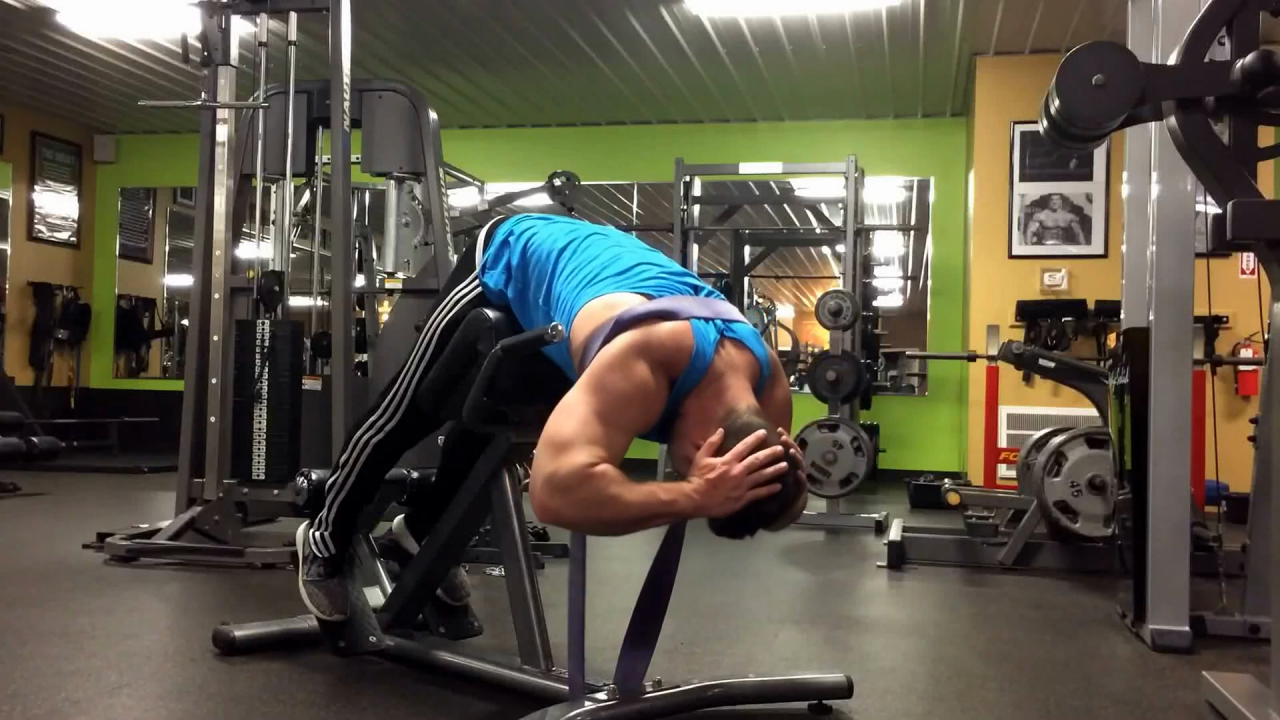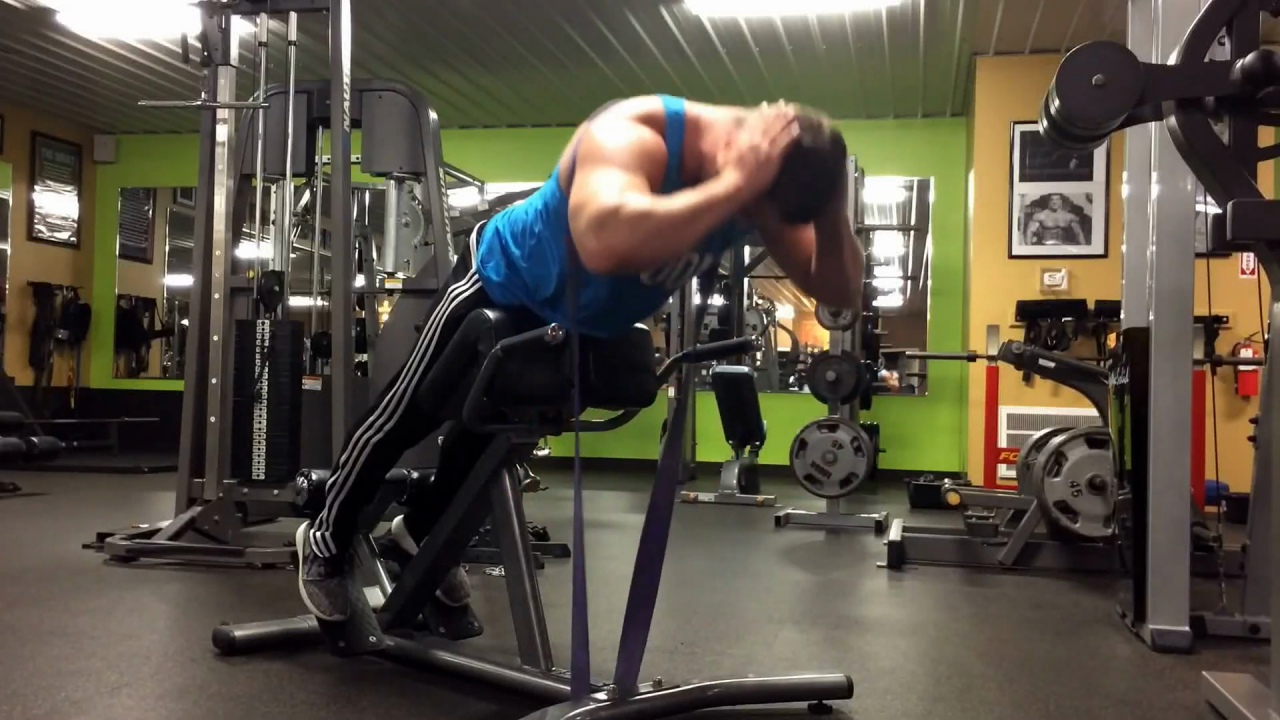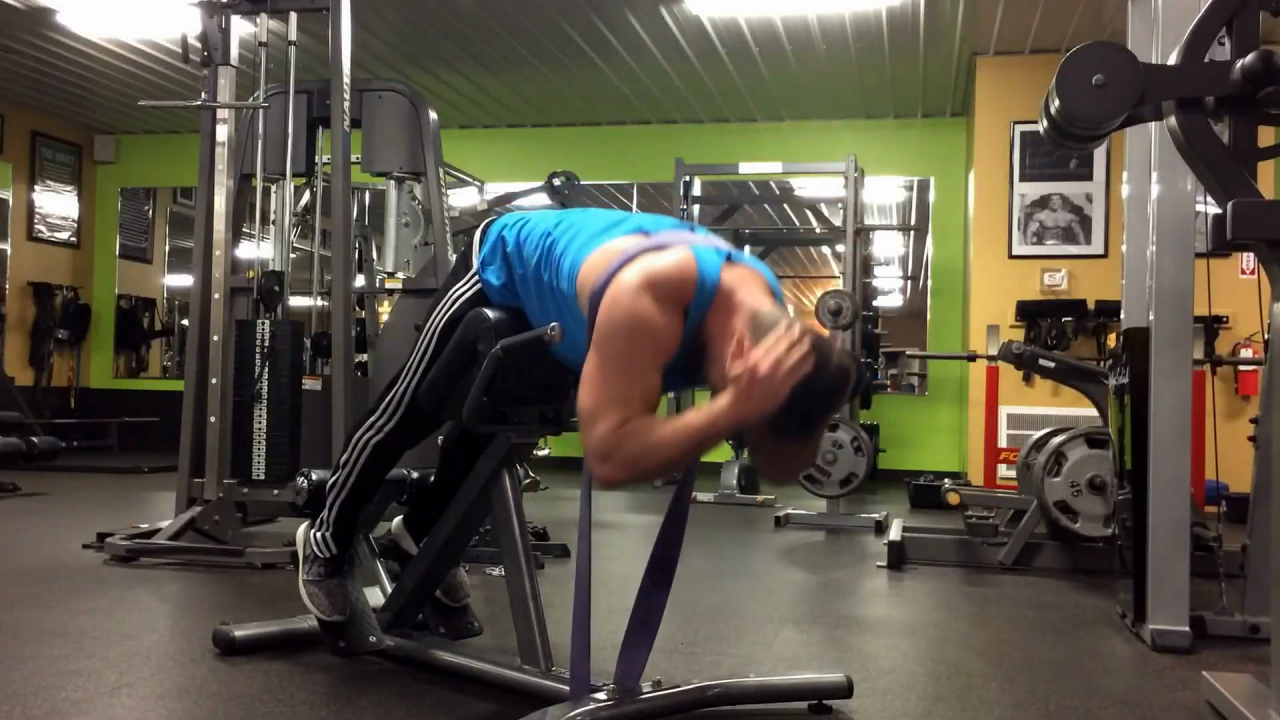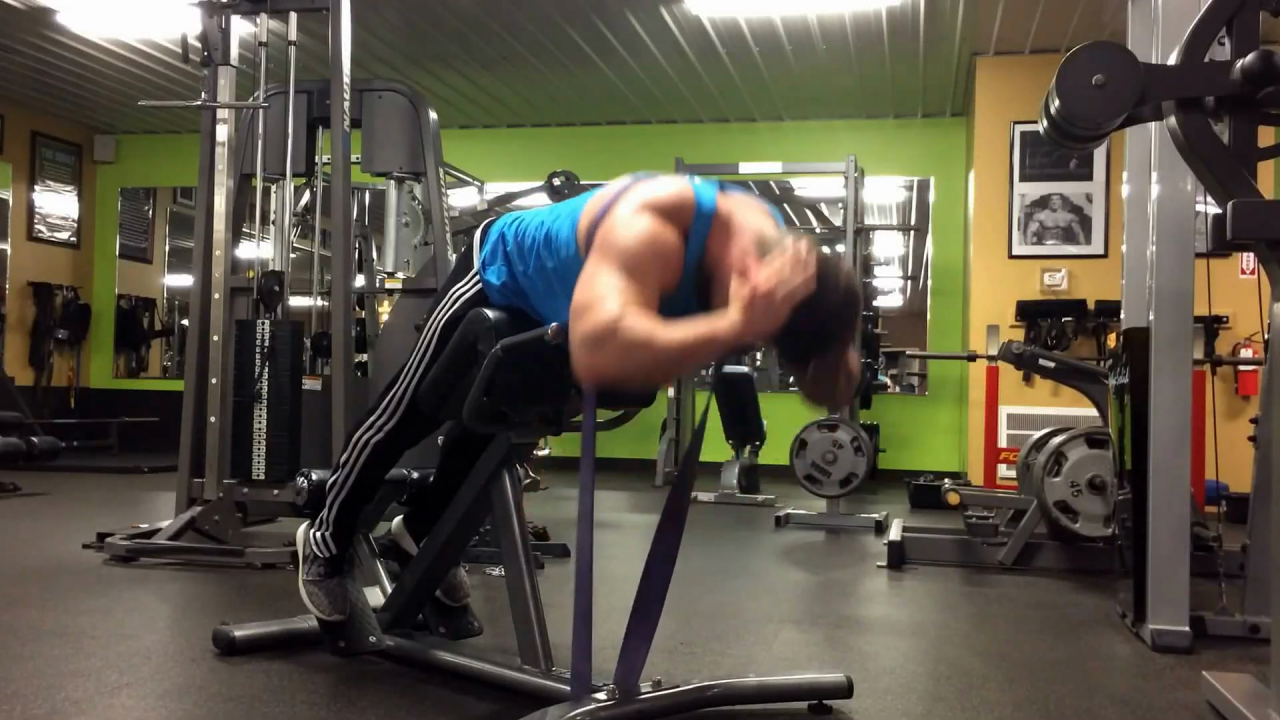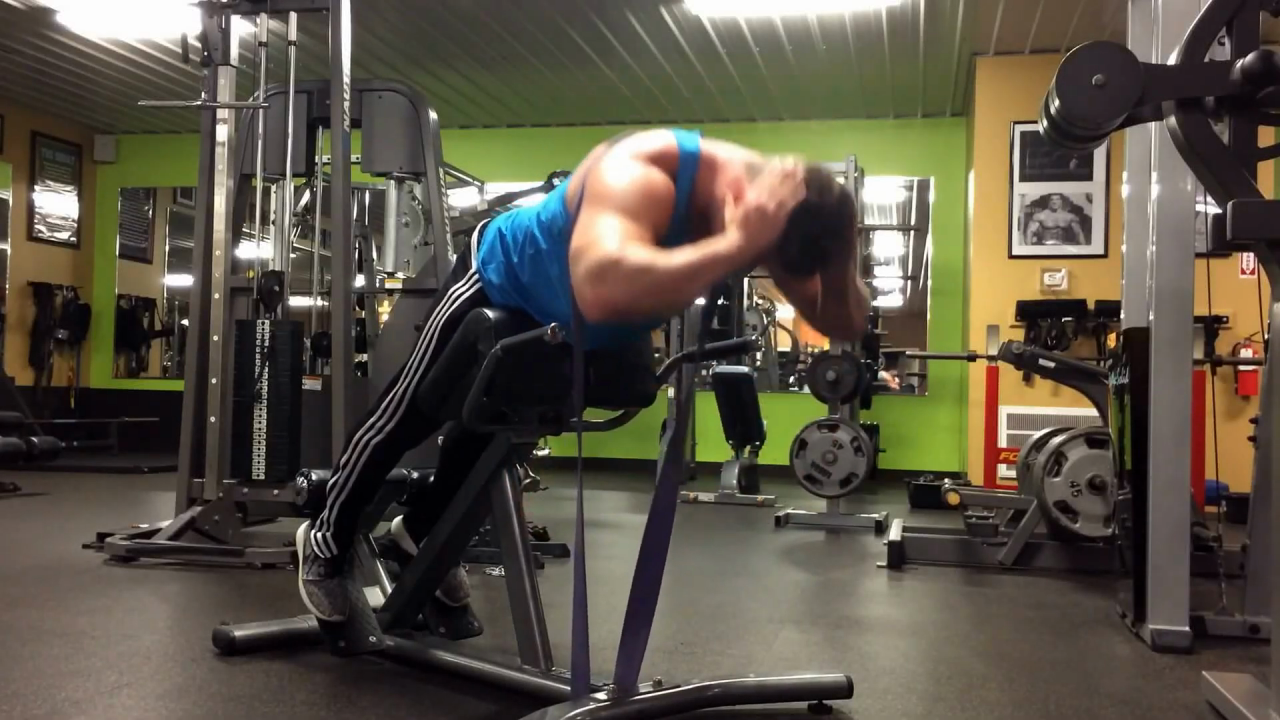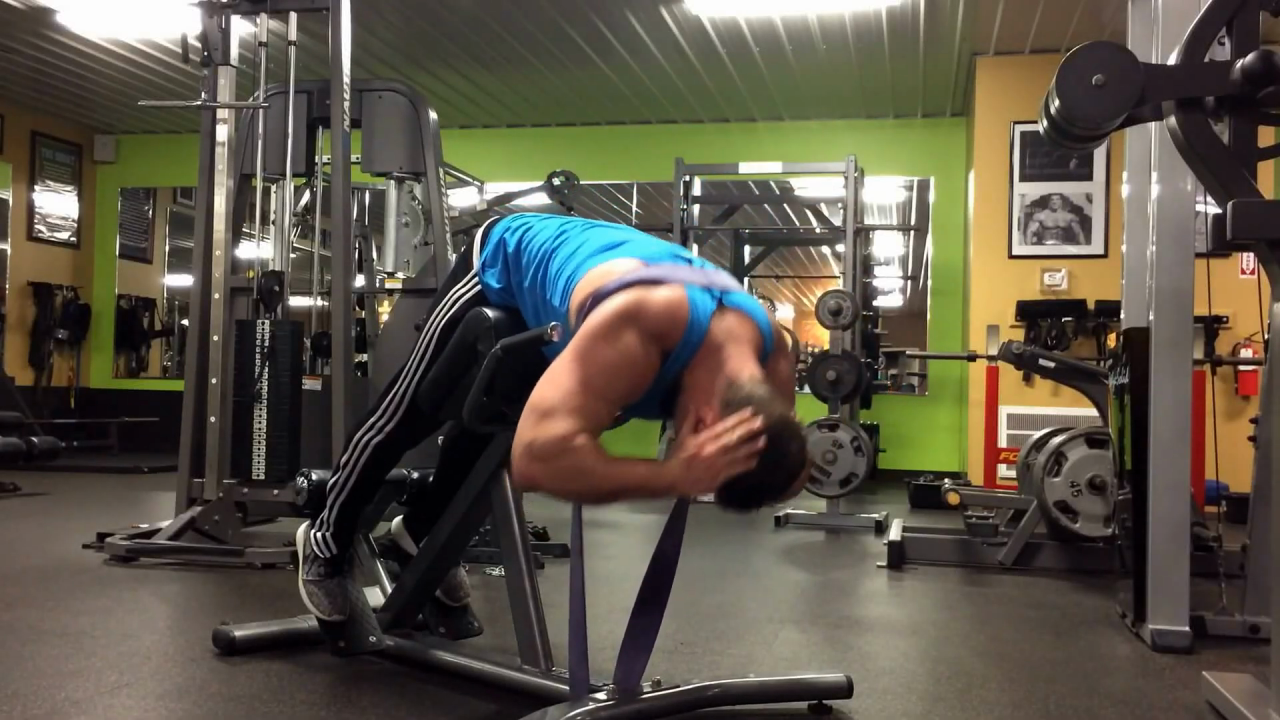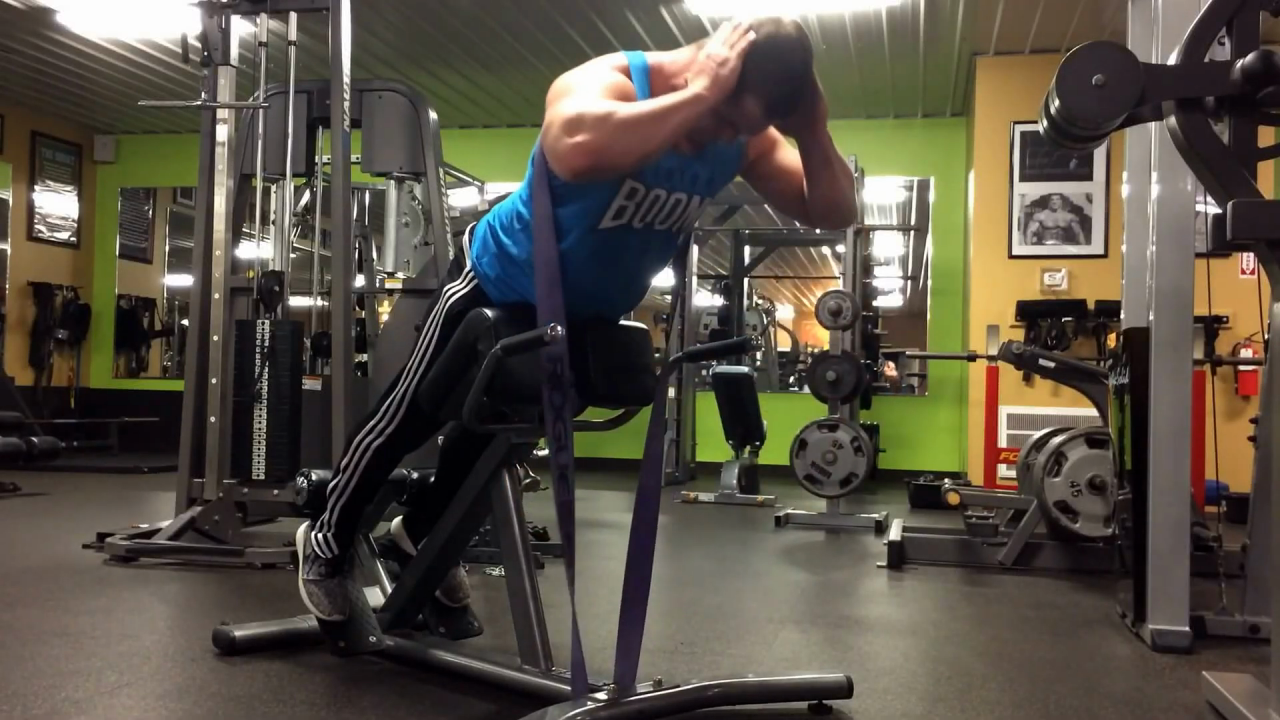
dt=0.7s
person 1, frame 1
left shoulder: (767, 384)
right shoulder: (644, 357)
right elbow: (555, 489)
left wrist: (786, 488)
right wrist: (694, 496)
right hip: (509, 265)
right knee: (407, 418)
left ankle: (421, 530)
right ankle: (325, 542)
person 1, frame 2
left shoulder: (760, 182)
right shoulder: (633, 136)
left elbow: (840, 291)
right elbow: (605, 243)
left wrist: (831, 210)
right wrist: (732, 182)
left hip: (578, 322)
right hip: (503, 284)
left knee: (492, 431)
right knee: (403, 419)
left ankle: (423, 531)
right ankle: (326, 542)
person 1, frame 3
left shoulder: (771, 315)
right shoulder: (651, 297)
left elbow: (785, 464)
right elbow: (610, 454)
left wrist: (802, 426)
right wrist: (732, 403)
left hip: (563, 288)
right hip: (506, 267)
right knee: (408, 418)
left ankle: (421, 530)
right ankle: (326, 544)
person 1, frame 4
left shoulder: (781, 261)
right shoulder: (651, 226)
left elbow: (833, 392)
right elbow: (598, 355)
left wrist: (834, 355)
right wrist: (737, 323)
left hip: (555, 318)
right hip: (505, 277)
right knee: (409, 417)
left ankle: (423, 530)
right ankle: (326, 543)
person 1, frame 5
left shoulder: (769, 208)
right shoulder: (645, 174)
left elbow: (845, 323)
right elbow: (602, 287)
left wrist: (839, 263)
right wrist: (732, 247)
right hip: (501, 277)
right knee: (408, 418)
left ankle: (424, 531)
right ankle: (326, 543)
person 1, frame 6
left shoulder: (769, 354)
right shoulder: (636, 326)
left elbow: (774, 456)
right elbow: (536, 456)
left wrist: (785, 474)
right wrist: (674, 475)
right hip: (508, 267)
right knee: (410, 417)
left ankle: (423, 530)
right ankle: (327, 544)
person 1, frame 7
left shoulder: (743, 134)
right shoulder: (607, 83)
left elbow: (833, 212)
right elbow: (574, 151)
left wrist: (811, 130)
right wrist: (698, 97)
left hip: (586, 315)
right hip: (497, 283)
right knee: (408, 421)
left ankle: (425, 532)
right ankle: (326, 546)
